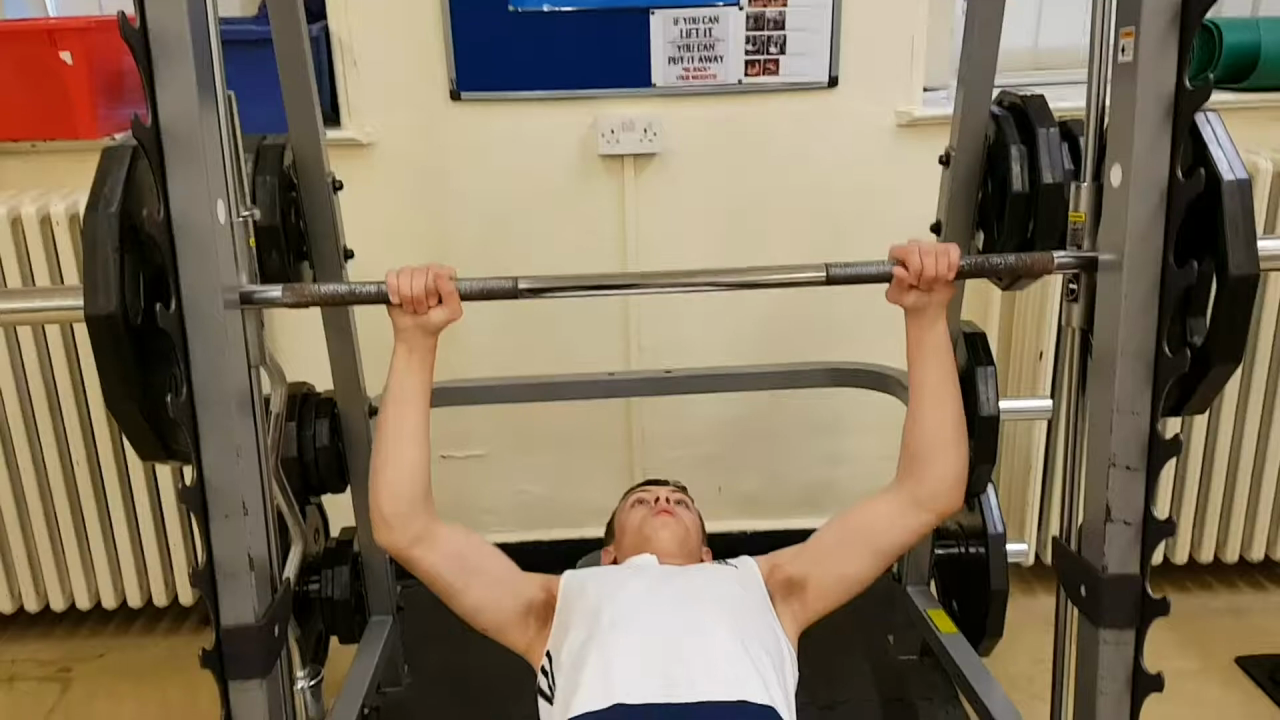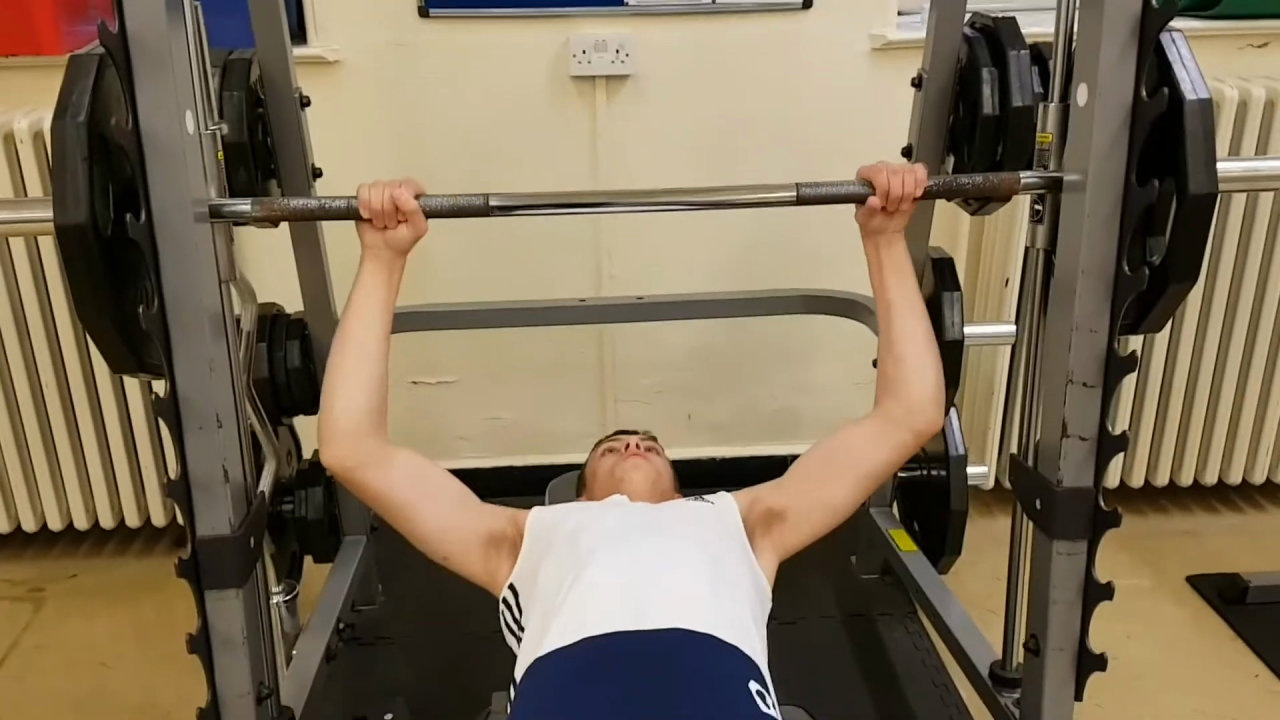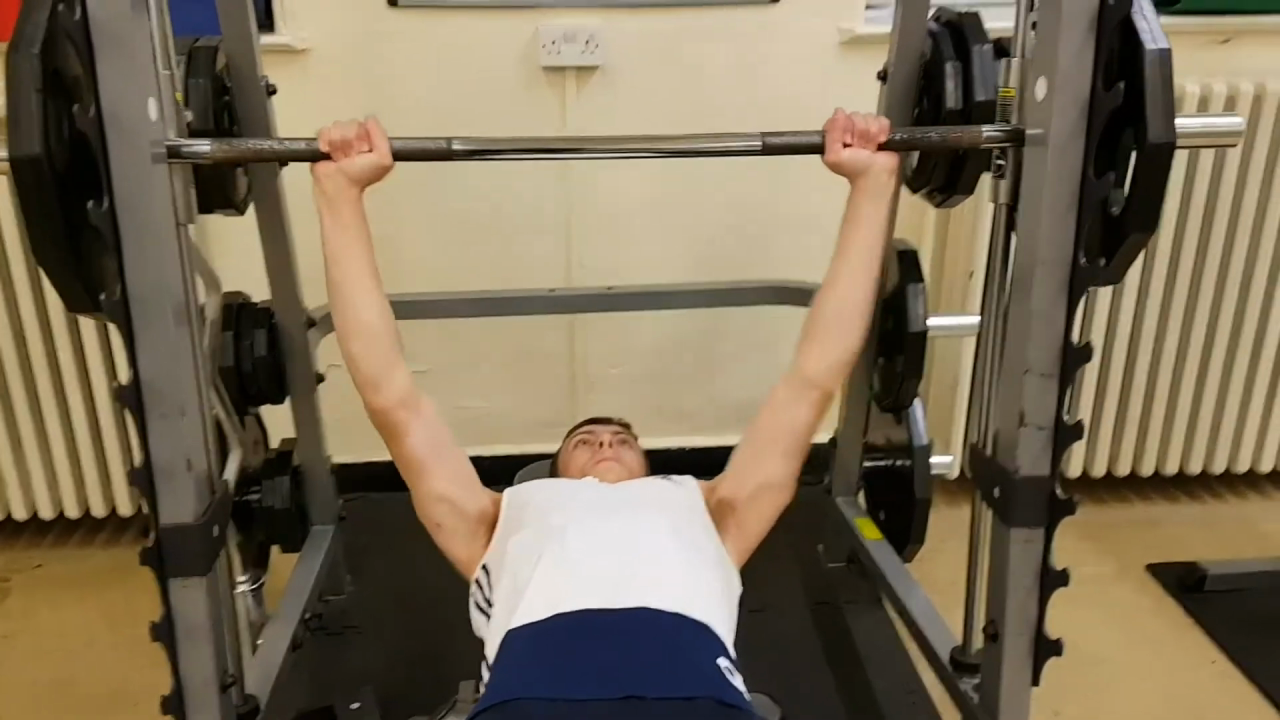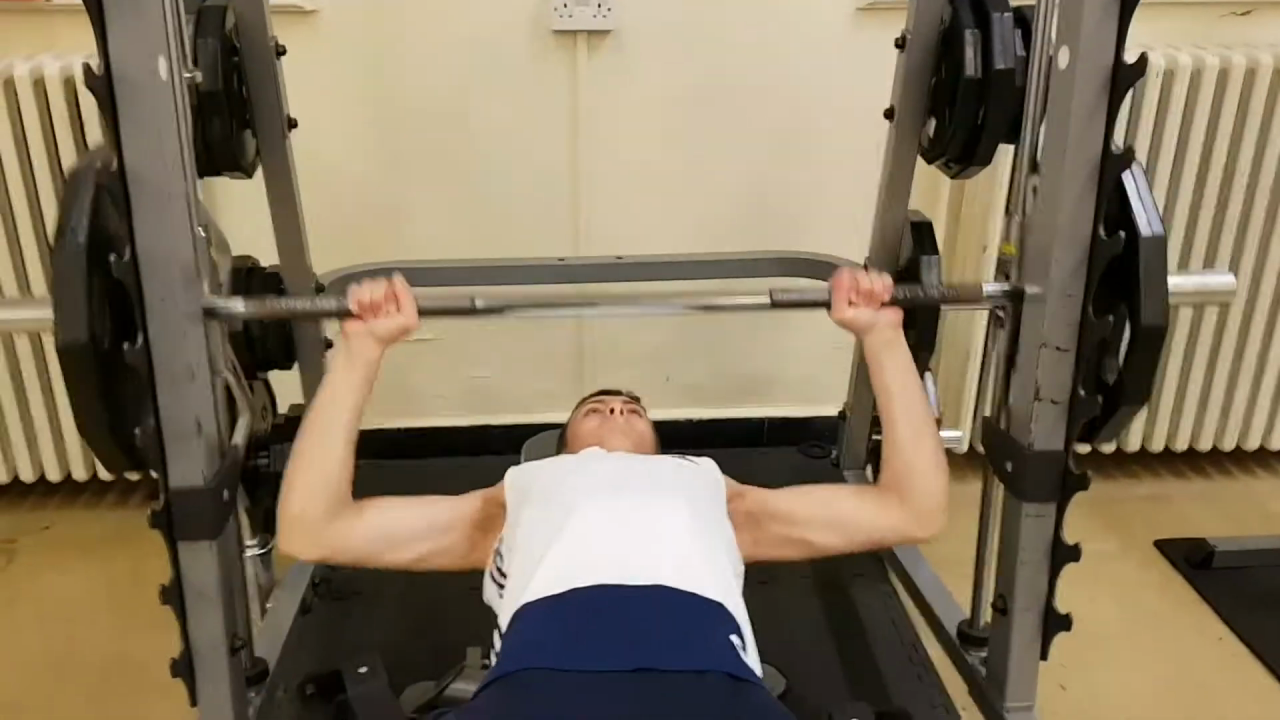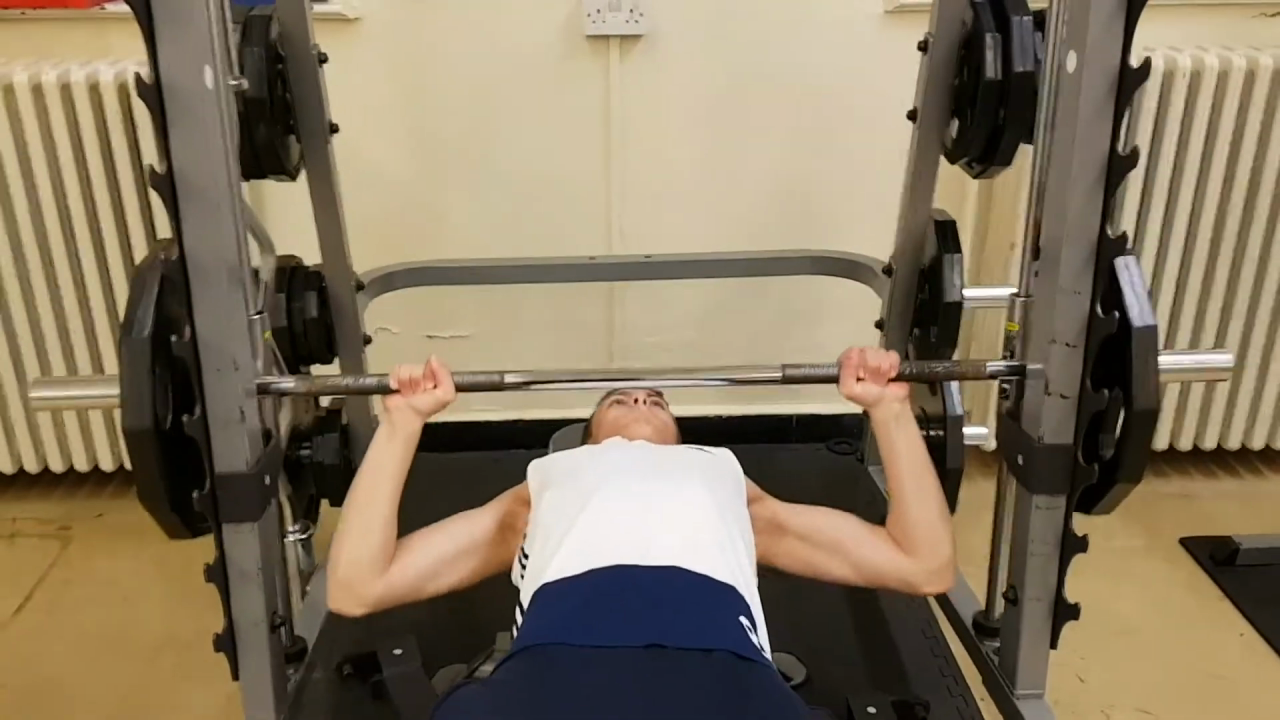
dt=1s
person 1, frame 1
left shoulder: (761, 586)
right shoulder: (562, 601)
left elbow: (927, 496)
right elbow: (404, 527)
left wrist: (926, 316)
right wrist: (414, 340)
person 1, frame 2
left shoulder: (736, 521)
right shoulder: (530, 535)
left elbow: (910, 415)
right elbow: (352, 447)
left wrist: (884, 239)
right wrist: (383, 256)
person 1, frame 3
left shoulder: (704, 509)
right shoulder: (506, 518)
left elbow: (816, 373)
right elbow: (389, 389)
left wrist: (871, 184)
right wrist: (341, 191)
person 1, frame 4
left shoulder: (712, 488)
right shoulder: (515, 498)
left elbow: (916, 509)
right elbow: (310, 527)
left wrist: (880, 334)
right wrist: (361, 348)
person 1, frame 5
left shoulder: (728, 479)
right shoulder: (542, 485)
left elbow: (925, 565)
right elbow: (356, 586)
left wrist: (888, 407)
right wrist: (403, 418)
right hip: (558, 667)
